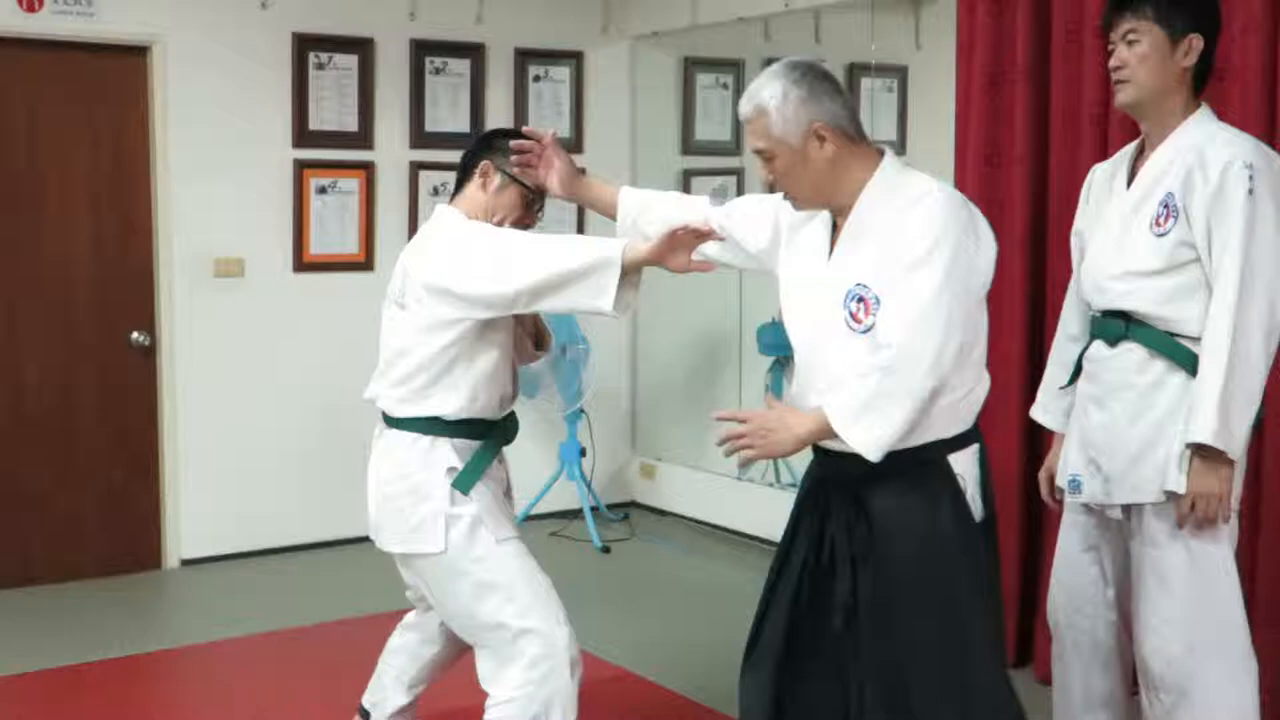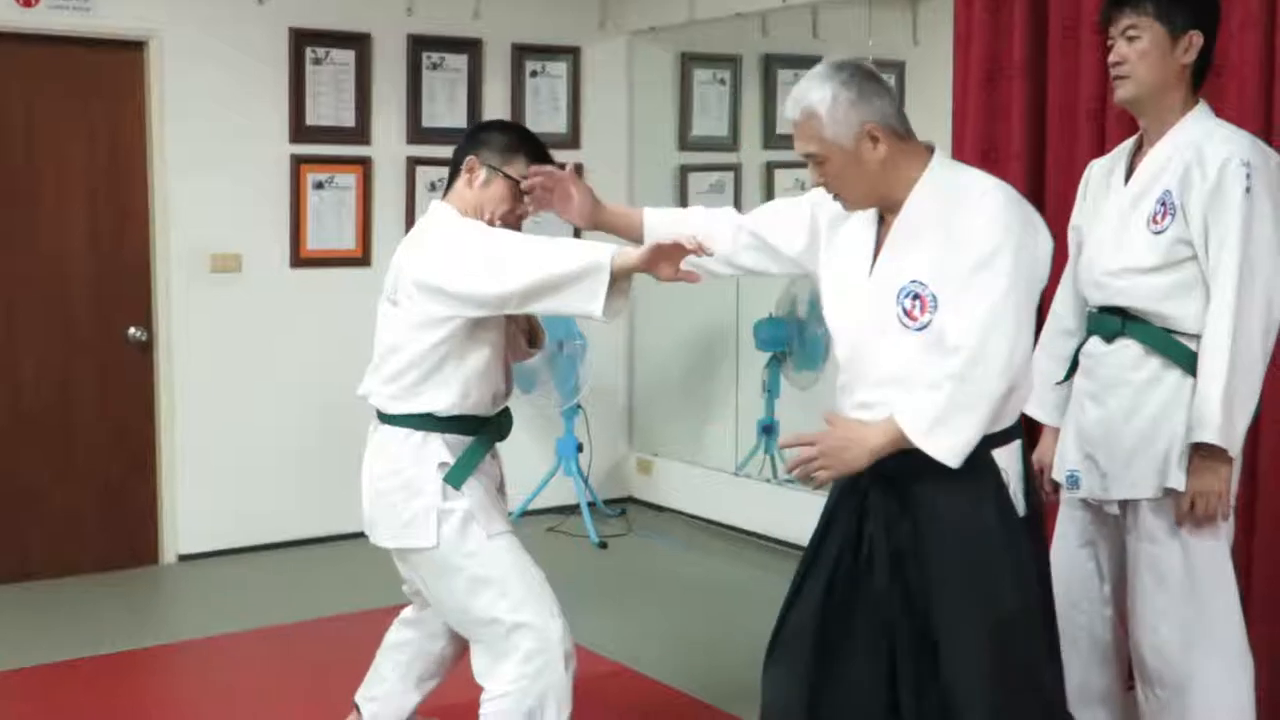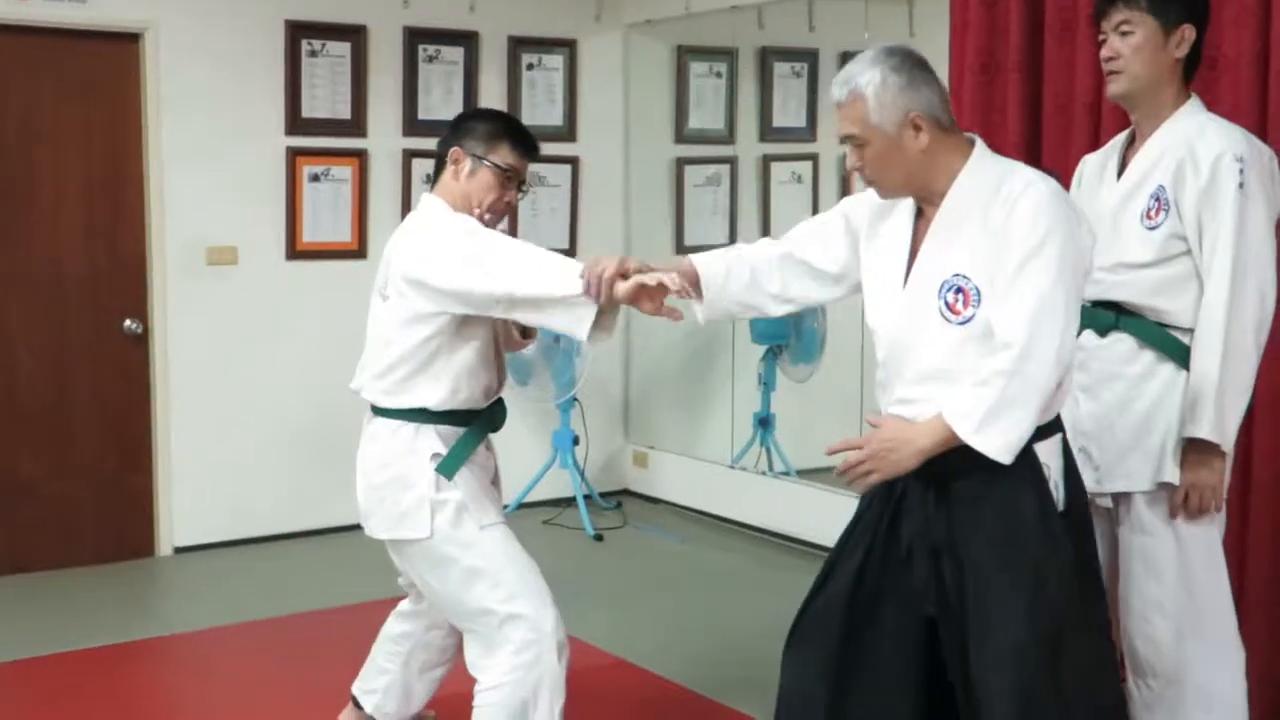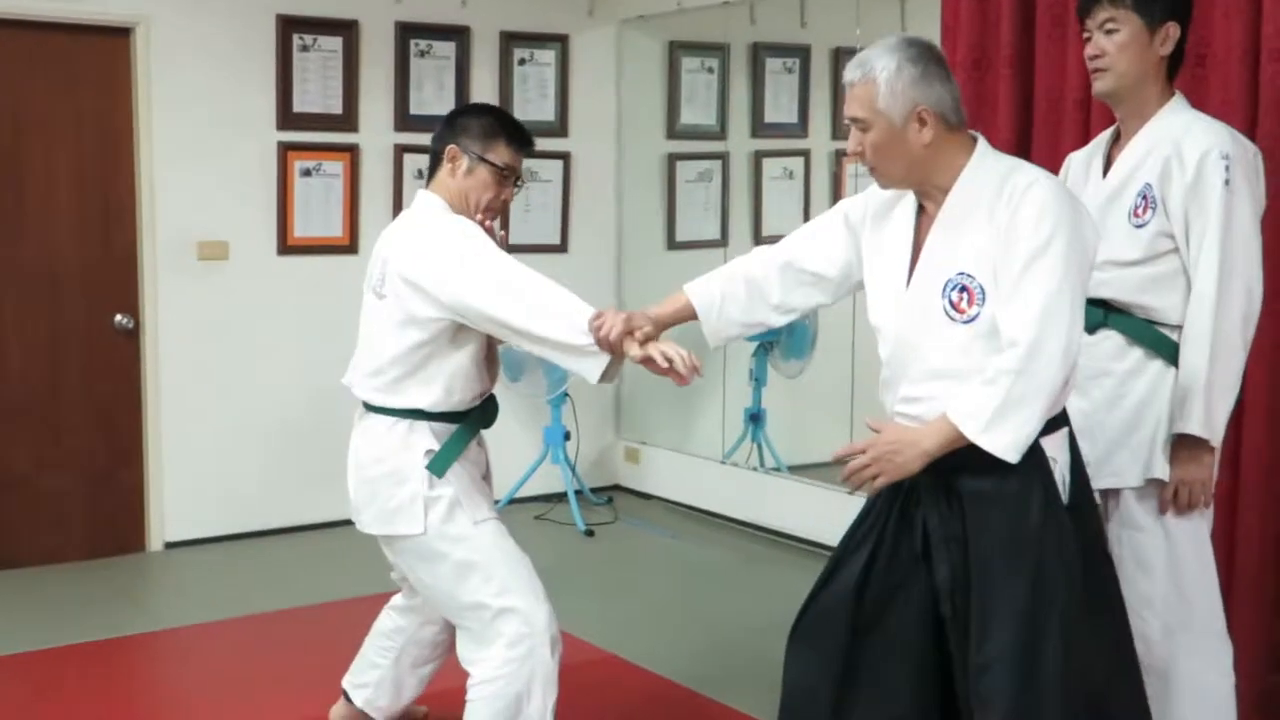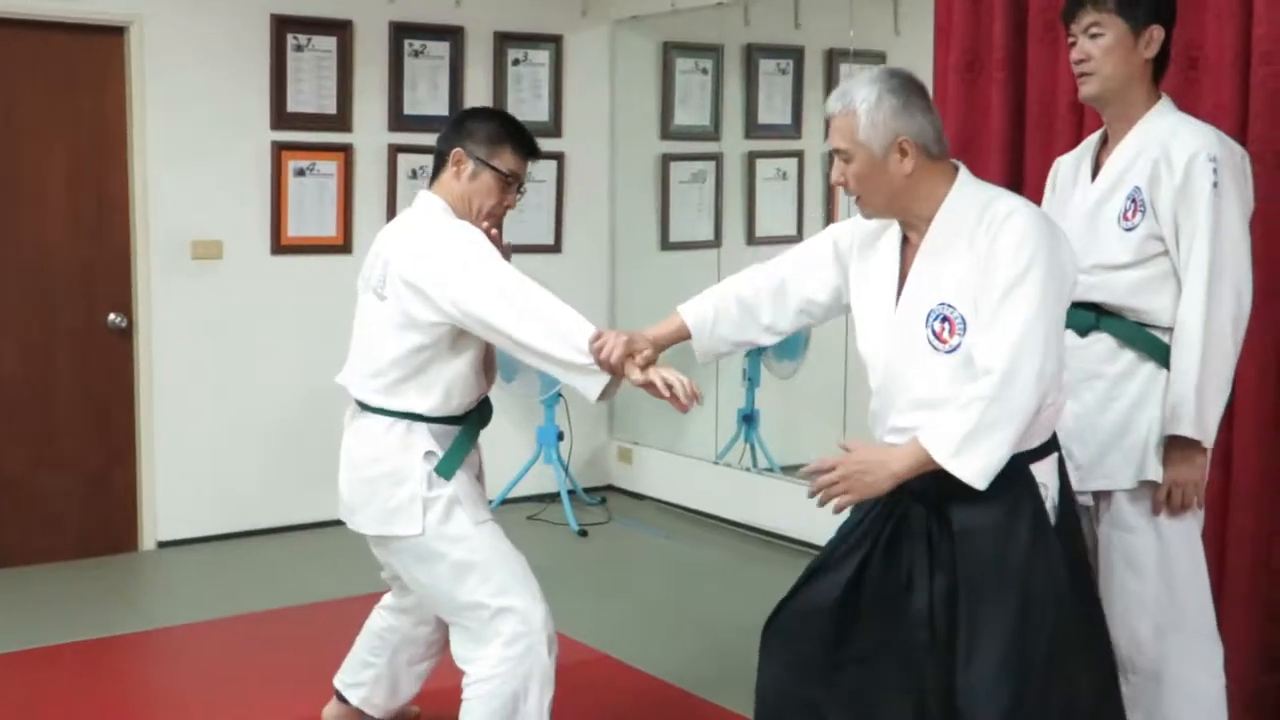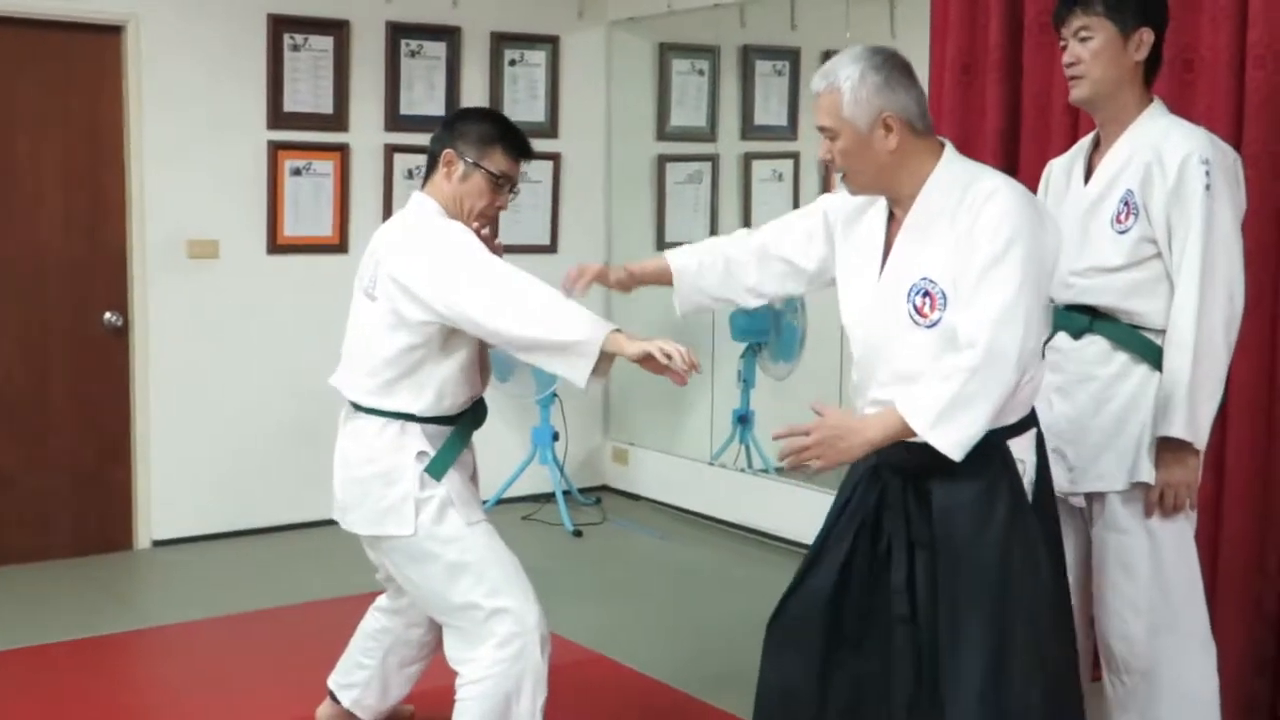
dt=0.2s
person 1, frame 1
right shoulder: (1105, 177)
left wrist: (1214, 447)
right wrist: (1058, 429)
left hip: (1175, 417)
right hip: (1100, 414)
left knee: (1186, 636)
right knee: (1078, 618)
person 1, frame 2
right shoulder: (1102, 173)
left wrist: (1215, 446)
right wrist: (1051, 421)
left hip: (1171, 415)
right hip: (1094, 409)
left knee: (1180, 628)
right knee: (1074, 614)
person 1, frame 3
left shoulder: (1222, 154)
right shoulder: (1095, 167)
left wrist: (1209, 438)
left hip: (1165, 406)
right hip: (1086, 405)
left knee: (1174, 621)
person 1, frame 4
left shoulder: (1208, 151)
right shoulder: (1081, 164)
left elbow: (1225, 298)
left wrist: (1197, 433)
left hip: (1151, 401)
right hip: (1075, 401)
left knee: (1165, 614)
person 1, frame 5
left shoulder: (1196, 153)
right shoulder: (1069, 167)
left elbow: (1216, 299)
left wrist: (1190, 436)
left hip: (1144, 404)
right hip: (1063, 401)
left knee: (1154, 615)
person 1, frame 6
left shoulder: (1187, 157)
right shoulder: (1062, 170)
left elbow: (1208, 302)
left wrist: (1182, 438)
left hip: (1137, 408)
right hip: (1058, 403)
left knee: (1146, 620)
person 2, frame 1
left shoulder: (934, 217)
right shoulder: (800, 217)
left elbow: (912, 365)
right elbow: (704, 223)
left wrist: (802, 427)
right wrist: (579, 188)
left hip: (922, 493)
right hip: (841, 487)
person 2, frame 2
left shoulder: (989, 215)
right shoulder: (836, 214)
left elbow: (984, 367)
right elbow: (731, 236)
left wrist: (874, 438)
right wrist: (600, 215)
left hip: (965, 491)
right hip: (881, 486)
right knee: (821, 664)
person 2, frame 3
left shoulder: (1030, 206)
right shoulder: (876, 212)
left elbow: (1030, 360)
right elbow: (779, 266)
left wrist: (922, 439)
left hip: (1007, 487)
right hip: (914, 483)
right knee: (840, 652)
person 2, frame 4
left shoulder: (1034, 204)
right shoulder: (878, 210)
left elbow: (1037, 358)
right elbow: (778, 272)
left wrist: (926, 440)
right wrist: (652, 318)
left hip: (1013, 484)
right hip: (921, 480)
right knee: (838, 646)
person 2, frame 5
left shoulder: (1015, 234)
right shoulder: (863, 237)
left elbow: (1010, 388)
right elbow: (769, 293)
left wrist: (896, 461)
right wrist: (652, 338)
left hip: (1003, 507)
right hip: (910, 499)
right knee: (810, 644)
person 2, frame 6
left shoulder: (998, 210)
right shoulder: (853, 213)
left elbow: (988, 362)
right elbow: (758, 258)
left wrist: (870, 432)
right wrist: (632, 273)
left hip: (981, 483)
right hip: (890, 477)
right knee: (822, 638)
person 3, frame 1
left shoulder: (456, 252)
right shoulder: (452, 248)
left elbow: (528, 347)
right elbow: (535, 265)
left wrist: (520, 311)
right wrist: (644, 252)
left hip: (432, 471)
right hip: (438, 481)
left knee: (446, 611)
right knee: (539, 645)
person 3, frame 2
left shoulder: (453, 249)
right shoulder: (445, 245)
left elbow: (523, 343)
right elbow: (530, 265)
left wrist: (519, 312)
right wrist: (630, 259)
left hip: (429, 468)
right hip: (433, 477)
left knee: (443, 607)
right knee: (533, 639)
person 3, frame 3
left shoulder: (440, 240)
right shoulder: (436, 239)
left elbow: (515, 329)
right elbow: (517, 274)
right wrist: (611, 287)
left hip: (424, 459)
right hip: (426, 468)
left knee: (441, 601)
right knee: (526, 631)
person 3, frame 4
left shoulder: (421, 234)
right shoulder: (436, 239)
left elbow: (491, 312)
right elbow: (519, 301)
left wrist: (491, 258)
right wrist: (622, 340)
left hip: (408, 455)
right hip: (417, 465)
left knee: (432, 594)
right knee: (519, 625)
person 3, frame 5
left shoulder: (415, 234)
right shoulder: (438, 243)
left elbow: (489, 317)
right elbow: (520, 312)
left wrist: (490, 263)
right wrist: (629, 363)
left hip: (398, 456)
right hip: (412, 467)
left knee: (424, 595)
right knee: (516, 625)
person 3, frame 6
left shoulder: (412, 236)
right shoulder: (427, 242)
left elbow: (482, 321)
right elbow: (510, 306)
left wrist: (482, 263)
right wrist: (620, 343)
left hip: (397, 457)
right hip: (405, 467)
left knee: (418, 596)
right knee: (508, 625)
